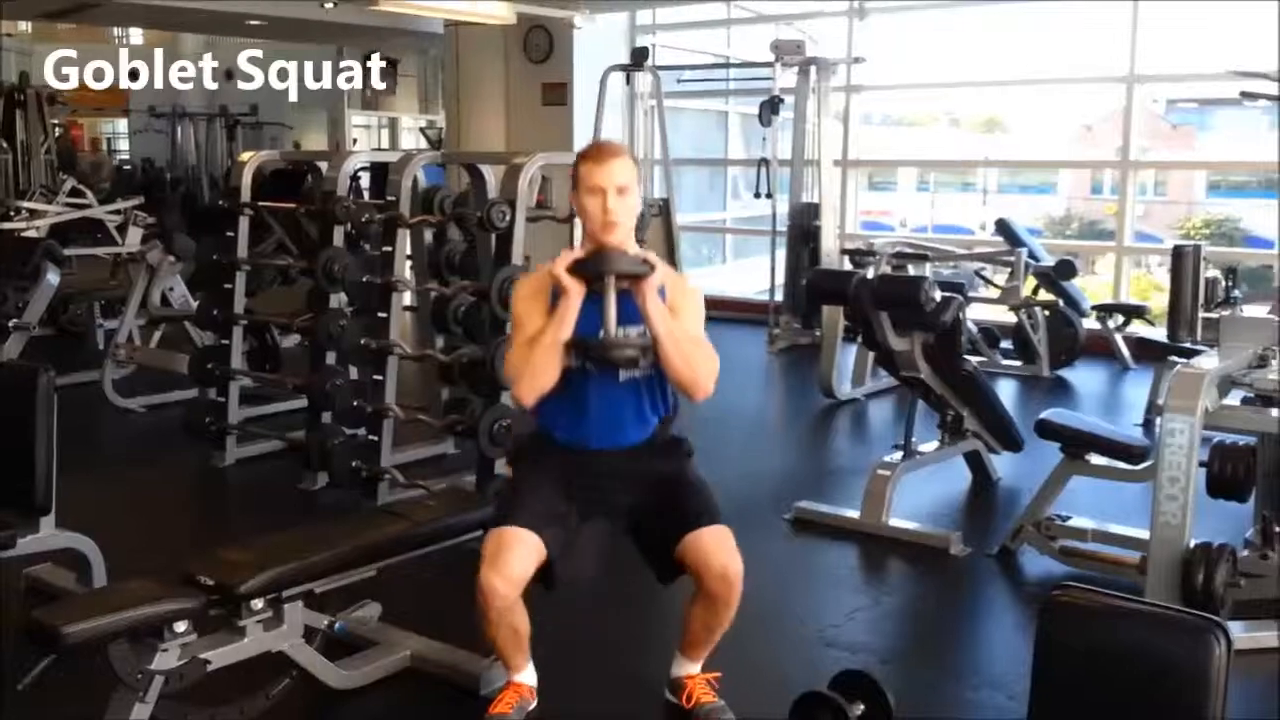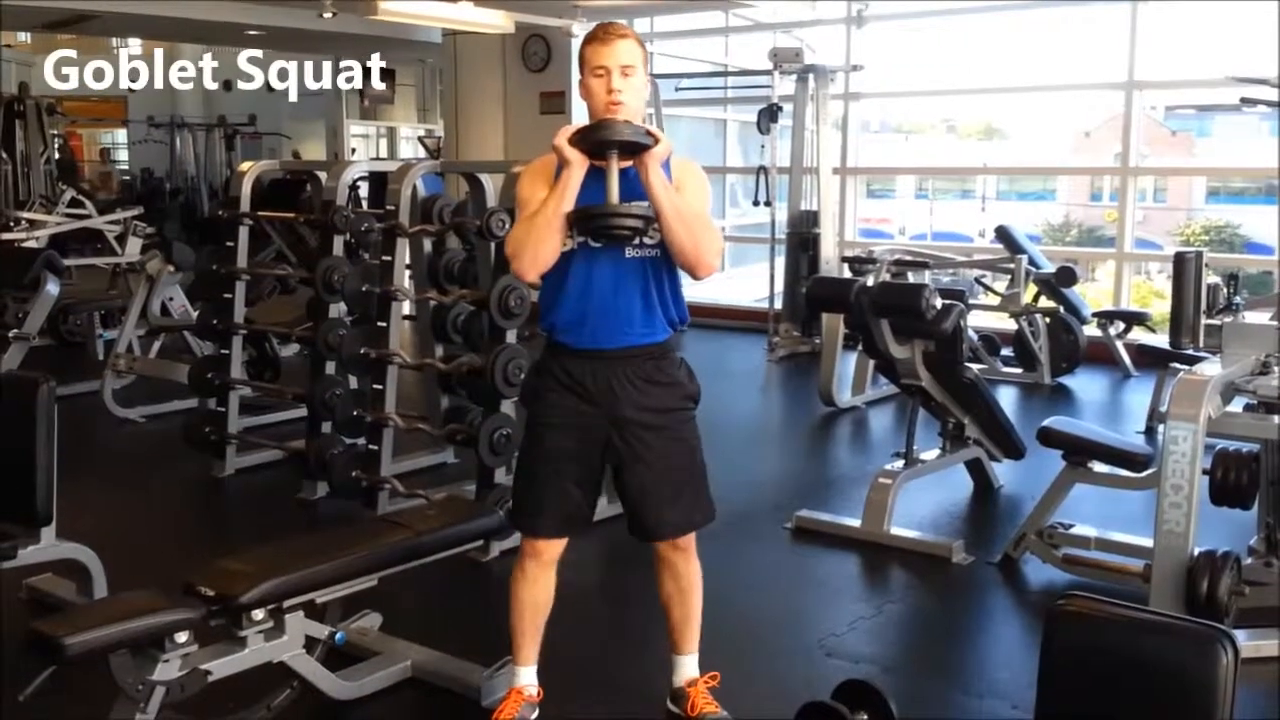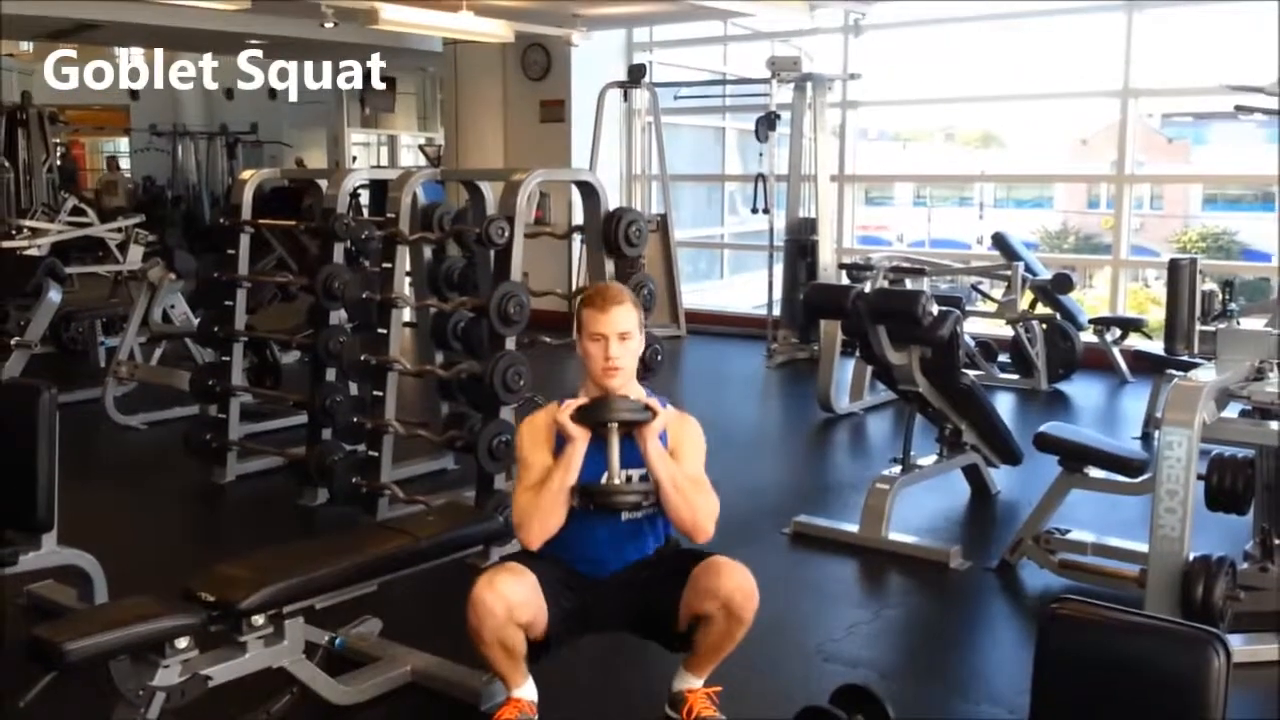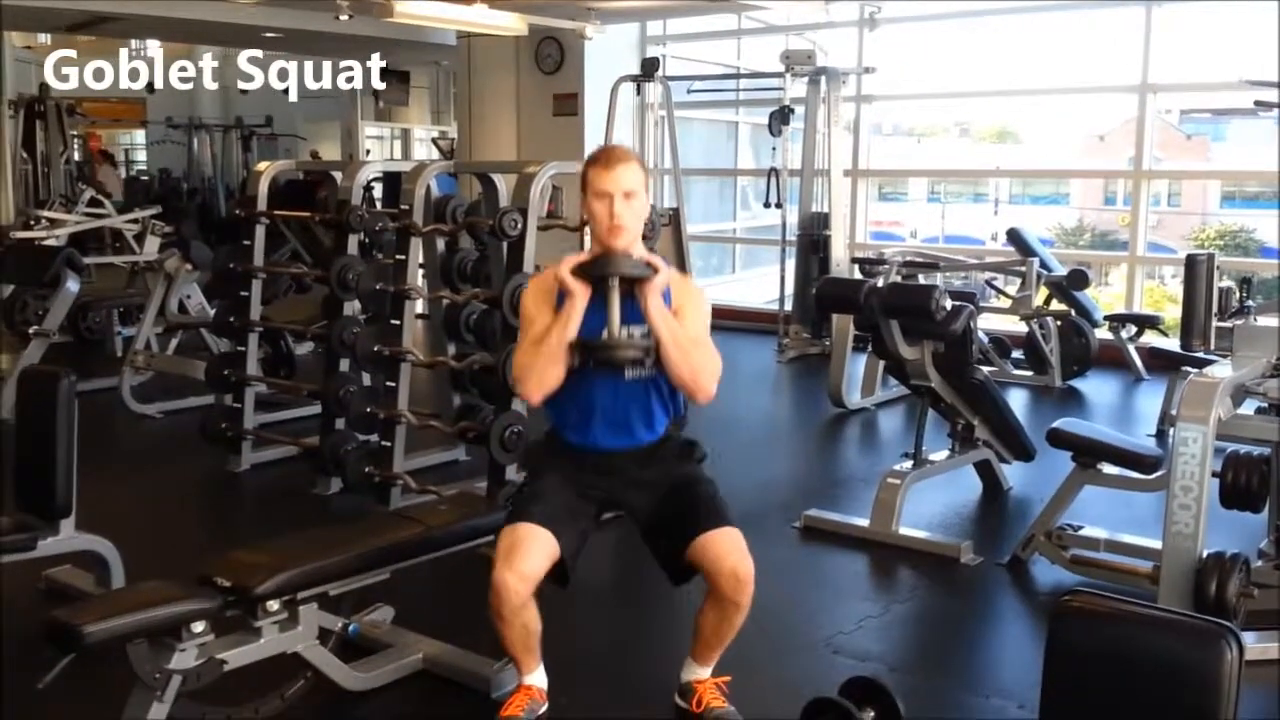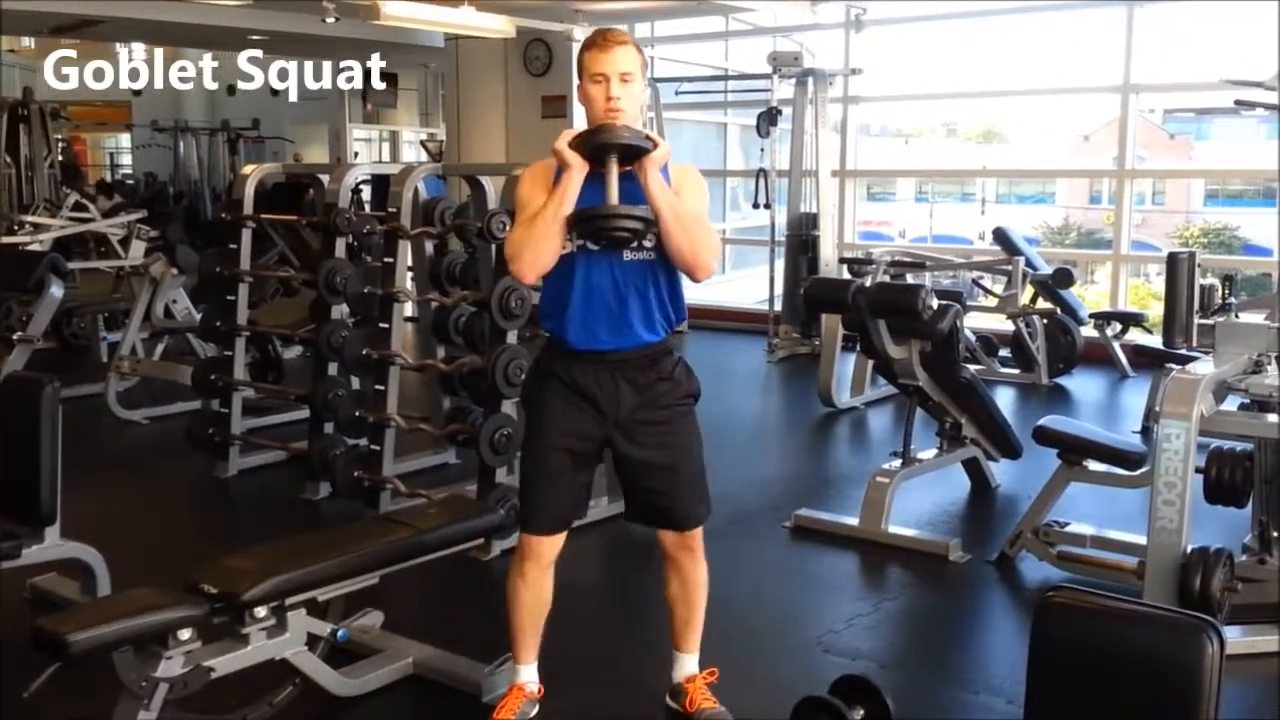
dt=1s
person 1, frame 1
left shoulder: (672, 287)
right shoulder: (541, 286)
left elbow: (701, 384)
right elbow: (525, 391)
left wrist: (650, 301)
right wrist: (570, 299)
left hip: (648, 456)
right hip: (559, 459)
left knee: (723, 571)
right knee: (497, 581)
person 1, frame 2
left shoulder: (680, 170)
right shoulder: (546, 170)
left elbow: (704, 261)
right elbow: (526, 265)
left wrist: (651, 173)
right wrist: (575, 171)
left hip: (651, 375)
right hip: (568, 376)
left knee: (676, 543)
right knee: (539, 546)
person 1, frame 3
left shoulder: (677, 426)
right shoulder: (542, 426)
left elbow: (701, 527)
right elbow: (532, 534)
left wrist: (649, 444)
right wrist: (577, 446)
left hip: (647, 571)
right hip: (564, 574)
left knee: (737, 590)
right knee: (488, 599)
person 1, frame 4
left shoulder: (680, 290)
right shoulder: (549, 288)
left elbow: (703, 387)
right elbow: (531, 388)
left wrist: (651, 302)
right wrist: (576, 300)
left hip: (658, 458)
right hip: (571, 459)
left knee: (734, 574)
right knee: (510, 580)
person 1, frame 5
left shoulder: (679, 176)
right shoulder: (544, 175)
left elbow: (701, 264)
right elbow: (525, 266)
left wrist: (650, 178)
right wrist: (574, 175)
left hip: (651, 376)
right hip: (568, 377)
left knee: (683, 538)
right knee: (538, 544)
